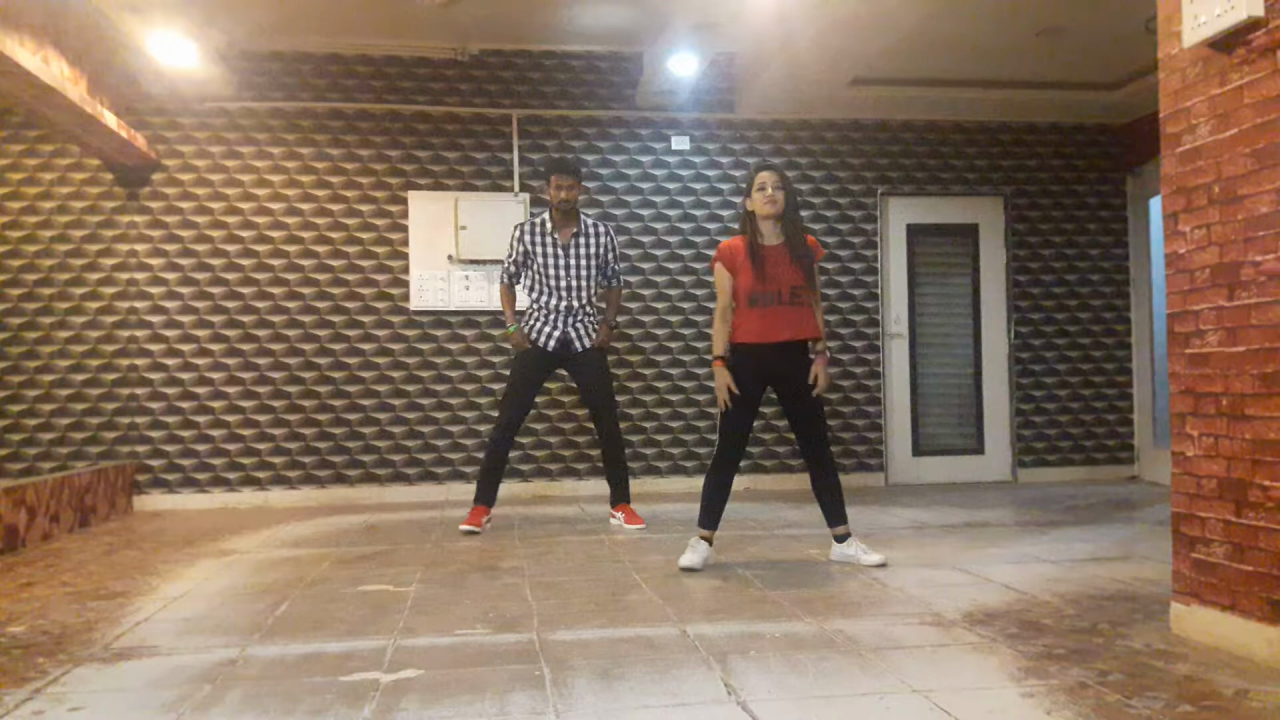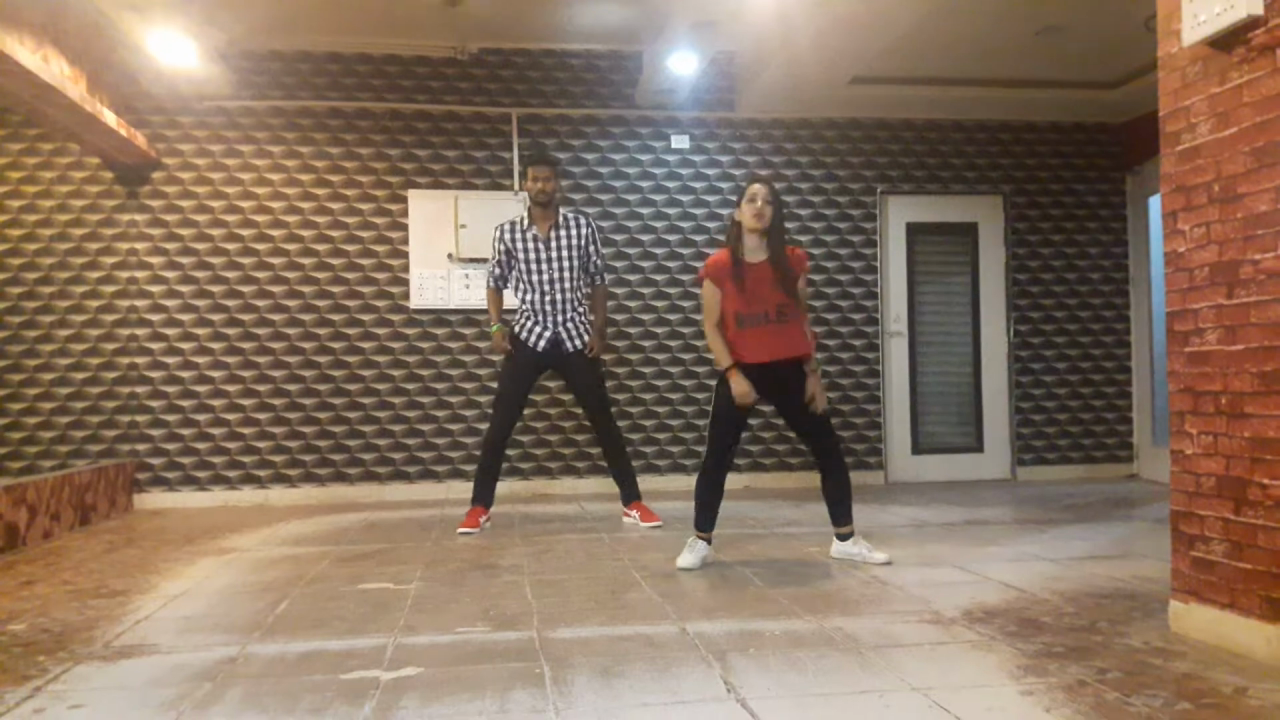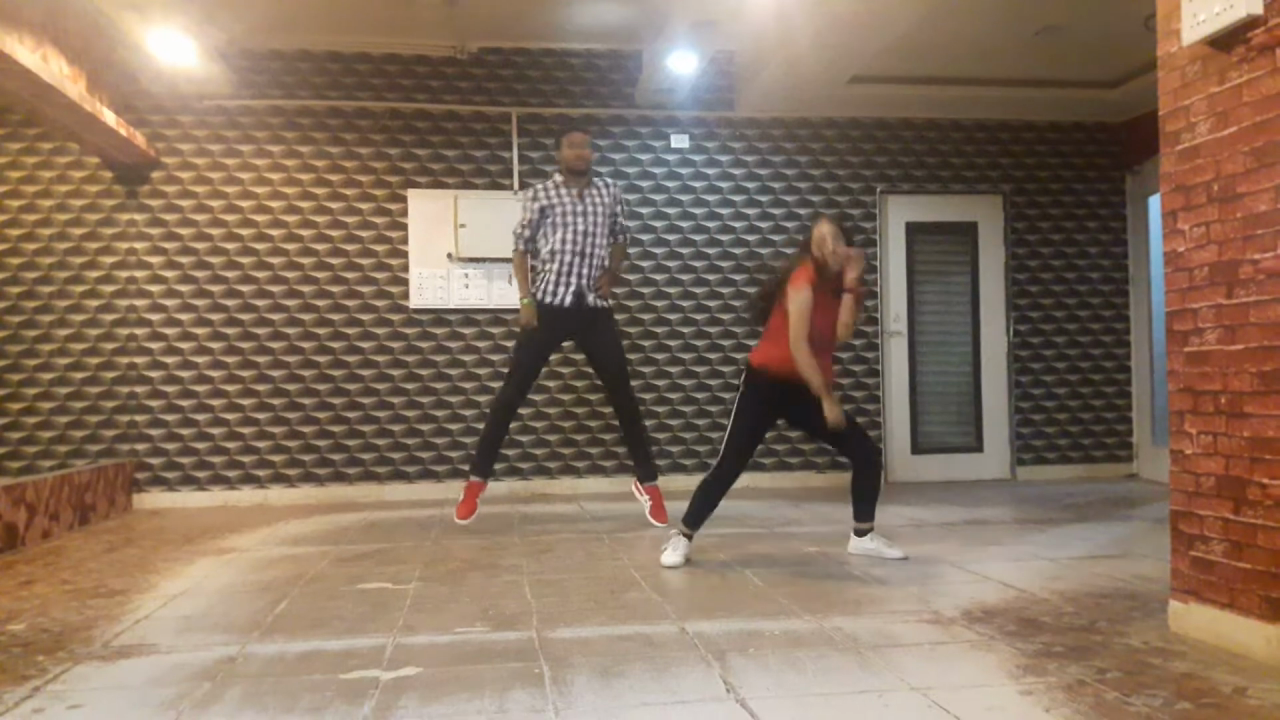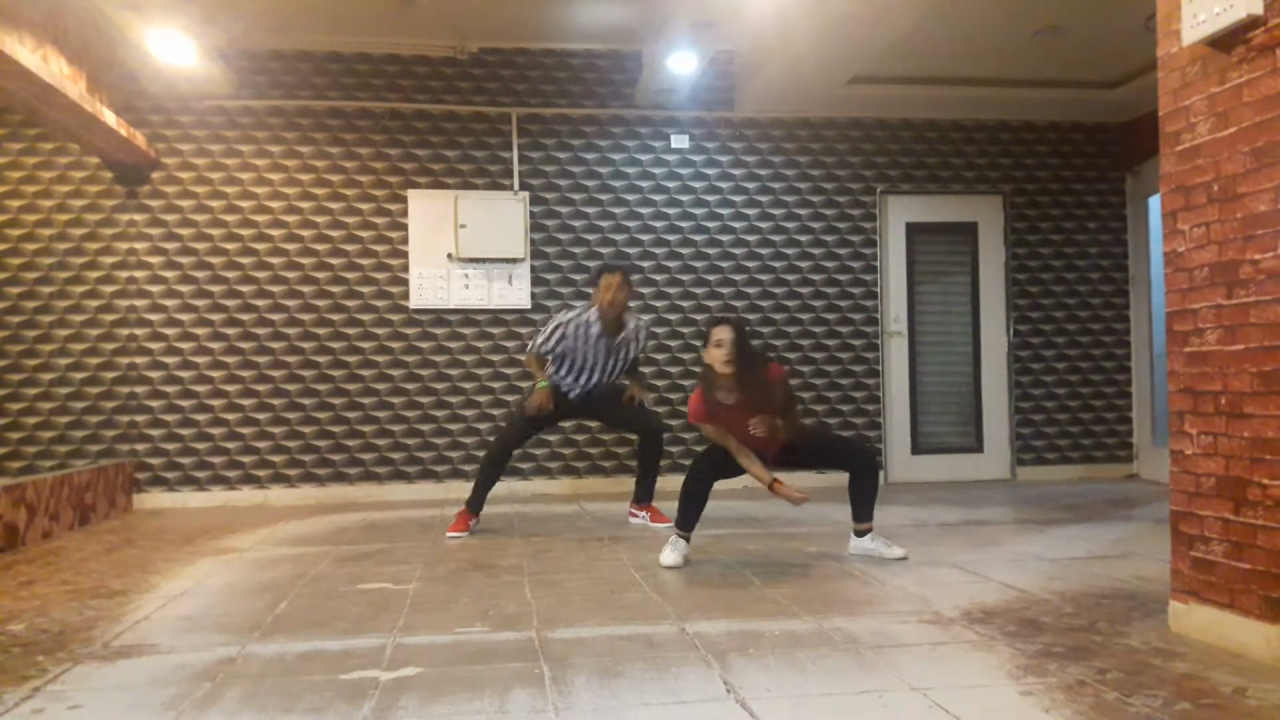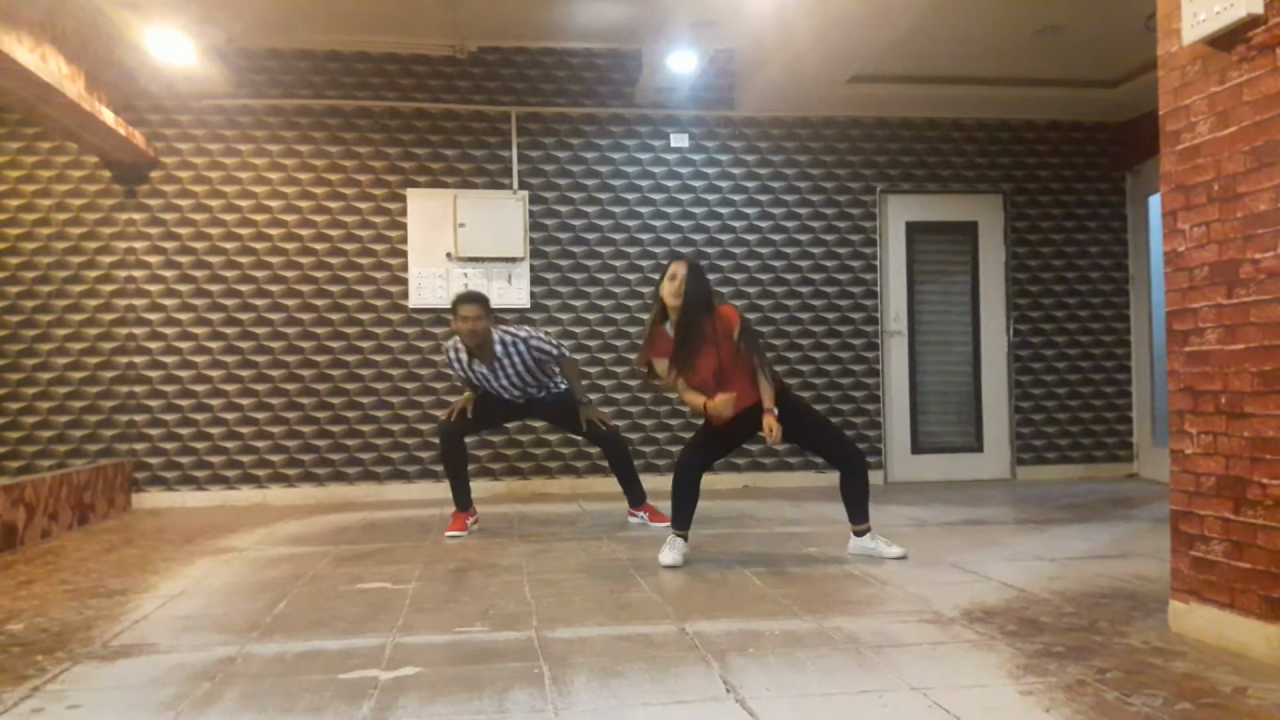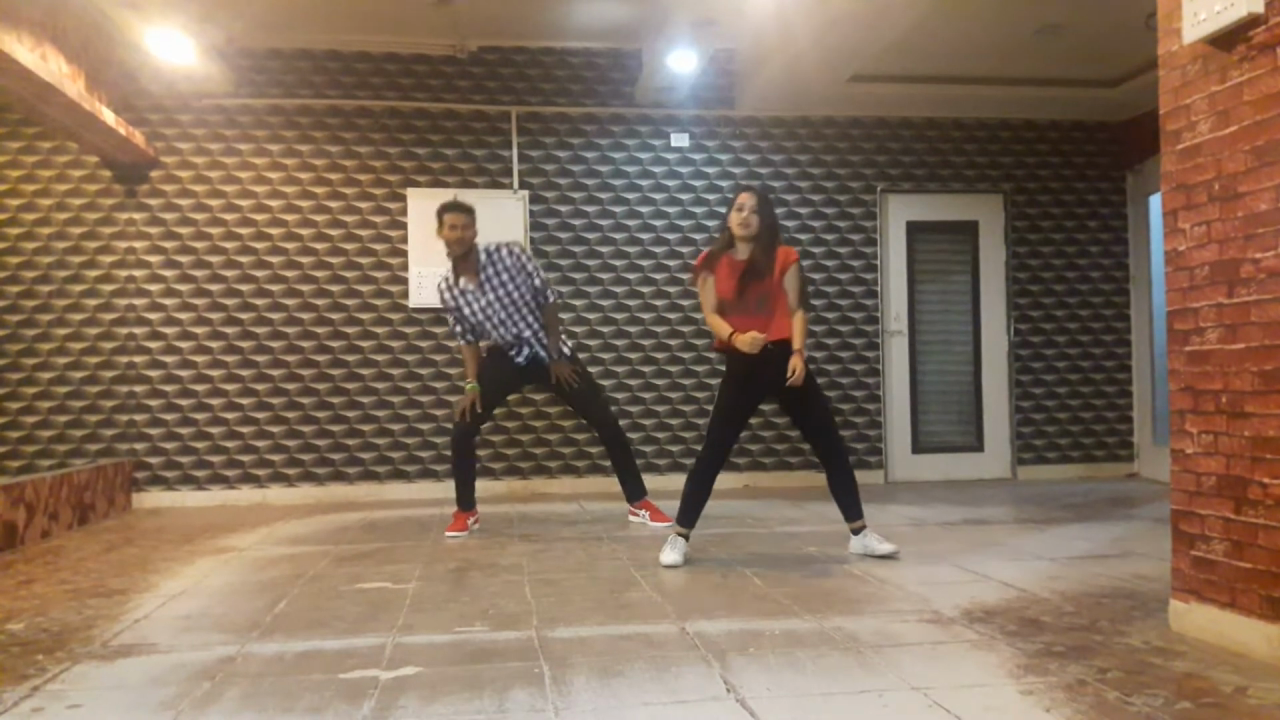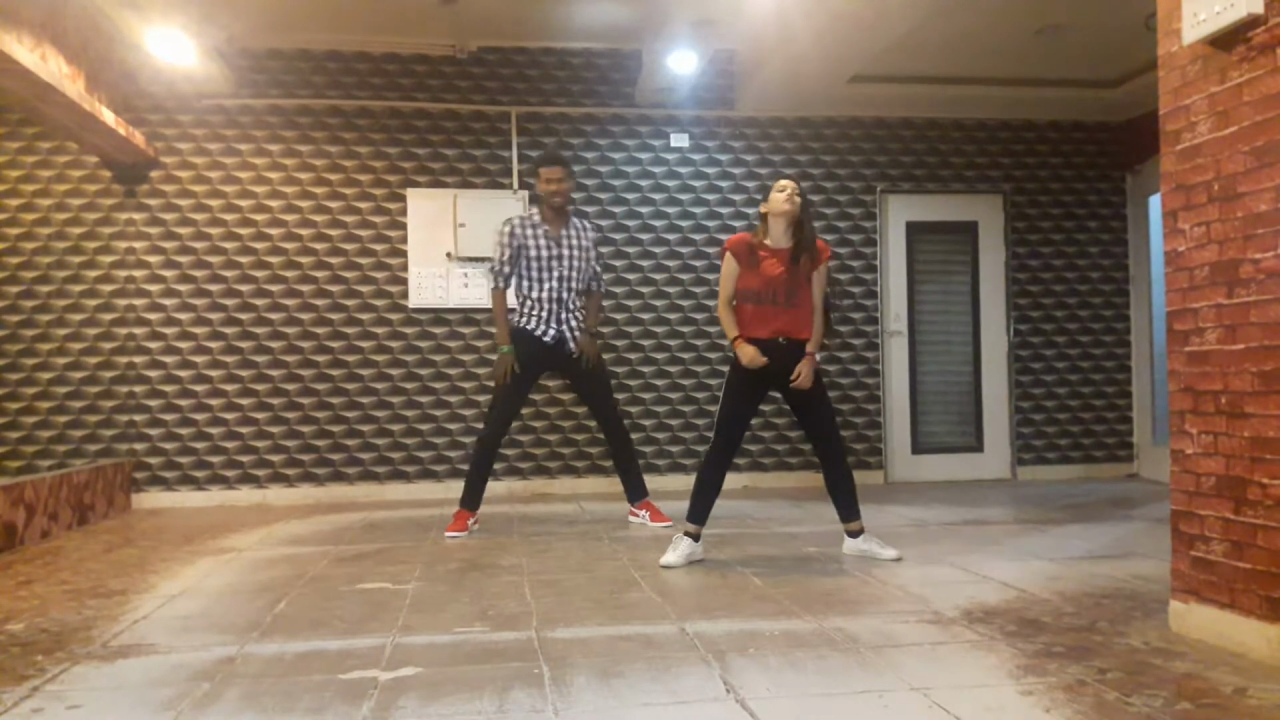
dt=0.5s
person 1, frame 1
left shoulder: (805, 247)
right shoulder: (731, 251)
left elbow: (814, 305)
right elbow: (723, 311)
left wrist: (821, 354)
right wrist: (719, 364)
left hip: (794, 357)
right hip: (748, 358)
left knee: (817, 448)
right knee: (729, 451)
left ankle: (842, 540)
right ankle: (703, 541)
person 1, frame 2
left shoulder: (793, 261)
right shoulder: (719, 266)
left elbow: (801, 319)
right elbow: (711, 327)
left wrist: (813, 371)
right wrist: (732, 372)
left hip: (788, 371)
right hip: (741, 371)
left knee: (828, 449)
right knee: (718, 457)
left ankle: (847, 539)
right ankle: (701, 541)
person 1, frame 3
left shoulder: (842, 285)
right shoulder: (805, 279)
left elbow: (839, 335)
right elbow: (798, 345)
left wrist: (851, 286)
right wrist: (826, 398)
left hip: (804, 386)
right hip: (765, 384)
left knee: (867, 452)
right knee: (731, 464)
left ankle: (863, 536)
right ankle: (682, 537)
person 1, frame 4
left shoulder: (767, 375)
right shoulder: (700, 405)
left elbow: (789, 425)
right elbow: (739, 452)
left wrist: (775, 427)
right wrist: (773, 485)
left hip: (782, 442)
right hip: (739, 451)
left knee: (863, 457)
right knee: (702, 470)
left ankle: (863, 537)
right ankle: (680, 540)
person 1, frame 5
left shoulder: (723, 319)
right shoulder: (658, 343)
left elbow: (757, 363)
right elbow: (684, 390)
left wrist: (770, 411)
right wrist: (709, 406)
left hip: (770, 401)
right hip: (723, 415)
left knee: (850, 456)
right knee: (688, 462)
left ankle: (862, 536)
right ankle: (678, 539)
person 1, frame 6
left shoulder: (783, 258)
right shoulder: (710, 264)
left elbow: (796, 310)
right elbow: (710, 314)
left wrist: (797, 352)
right wrist: (735, 337)
left hip: (784, 360)
right hip: (742, 364)
left knee: (830, 445)
right knee: (714, 450)
left ankle: (860, 534)
right ankle: (679, 537)
person 1, frame 7
left shoulder: (814, 253)
right shoulder: (740, 248)
left elbow: (817, 310)
right elbow: (724, 304)
left wrist: (811, 356)
right wrist: (739, 344)
left hip: (795, 355)
right hip: (752, 355)
left knee: (830, 445)
right knee: (722, 446)
left ankle: (856, 535)
right ankle: (690, 539)
person 2, frame 1
left shoulder: (601, 233)
right shoulder: (526, 232)
left elbow: (613, 282)
right elbow: (508, 280)
left wrist: (609, 323)
right wrist: (512, 325)
left hip: (584, 337)
right hip: (539, 336)
left knee: (607, 419)
right knee: (509, 419)
left ankle: (620, 504)
right ankle: (482, 505)
person 2, frame 2
left shoulder: (582, 227)
right shoulder: (508, 232)
left elbow: (597, 281)
right elbow: (495, 284)
left wrist: (599, 329)
right wrist: (496, 326)
left hip: (575, 337)
right hip: (529, 337)
left knee: (603, 420)
right knee: (501, 422)
left ankle: (632, 502)
right ankle: (480, 506)
person 2, frame 3
left shoulder: (609, 192)
right shoulder: (540, 194)
left elbow: (619, 239)
right elbow: (521, 247)
left wrist: (610, 275)
right wrist: (525, 298)
left hip: (593, 306)
right hip: (549, 305)
left knee: (621, 390)
right knee: (514, 388)
left ankle: (647, 481)
right ankle: (477, 479)
person 2, frame 4
left shoulder: (636, 330)
right shoulder: (570, 323)
right elbow: (536, 353)
left wrist: (635, 383)
right wrist: (542, 384)
left hip: (599, 394)
right hip: (558, 393)
left knee: (652, 427)
right knee: (507, 440)
left ankle: (641, 506)
right ankle: (470, 511)
person 2, frame 5
left shoulder: (522, 339)
right shoulder: (454, 353)
left elbow: (564, 357)
left wrist: (582, 403)
right wrist: (470, 395)
left hip: (551, 395)
right hip: (504, 400)
left knee: (609, 436)
right knee: (450, 430)
left ankle: (638, 505)
right ankle: (464, 511)
person 2, frame 6
left shoulder: (510, 256)
right shoulder: (449, 290)
left elbow: (548, 301)
right elbow: (468, 339)
left wrist: (556, 356)
right wrist: (471, 383)
left hip: (550, 354)
right hip: (505, 357)
left knee: (605, 421)
right knee: (464, 427)
left ankle: (638, 503)
right ankle: (466, 511)
person 2, frame 7
left shoulder: (585, 231)
right shoulder: (515, 230)
left elbow: (594, 290)
right elbow: (499, 288)
left wrist: (590, 334)
right wrist: (505, 346)
left hip: (574, 339)
right hip: (530, 336)
left knee: (611, 420)
right knee: (496, 425)
left ankle: (639, 502)
right ankle: (467, 510)
